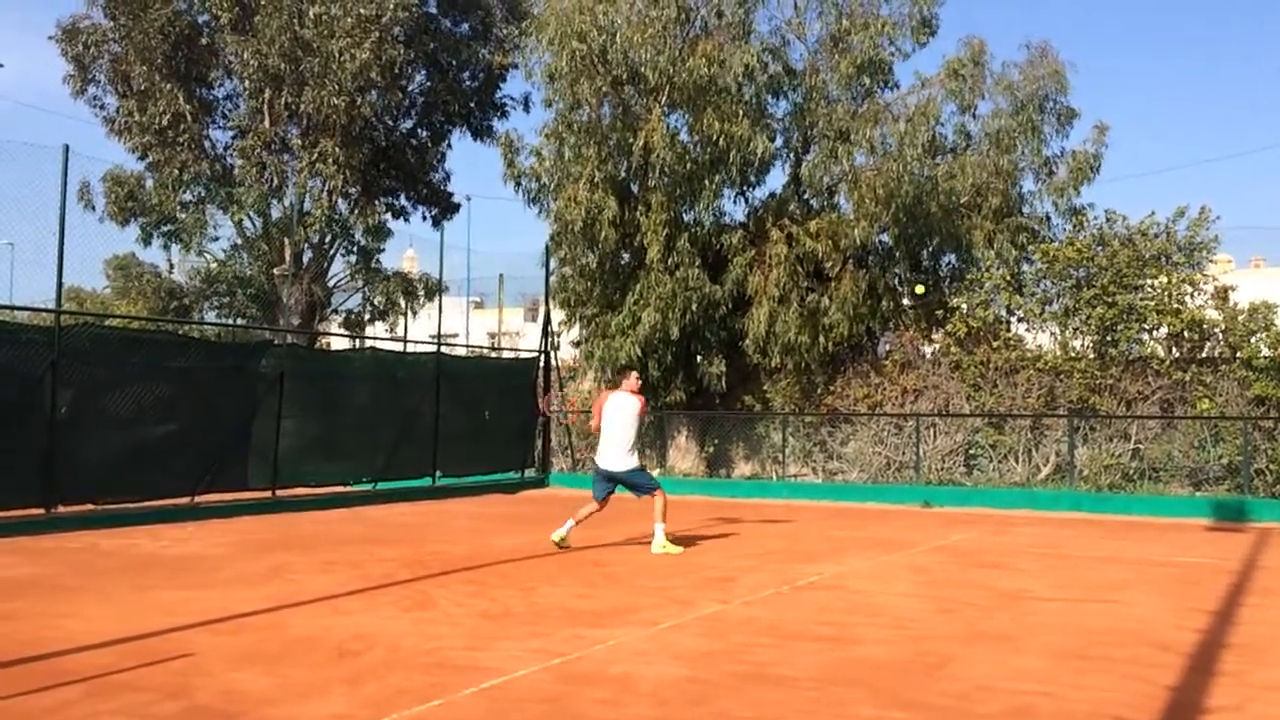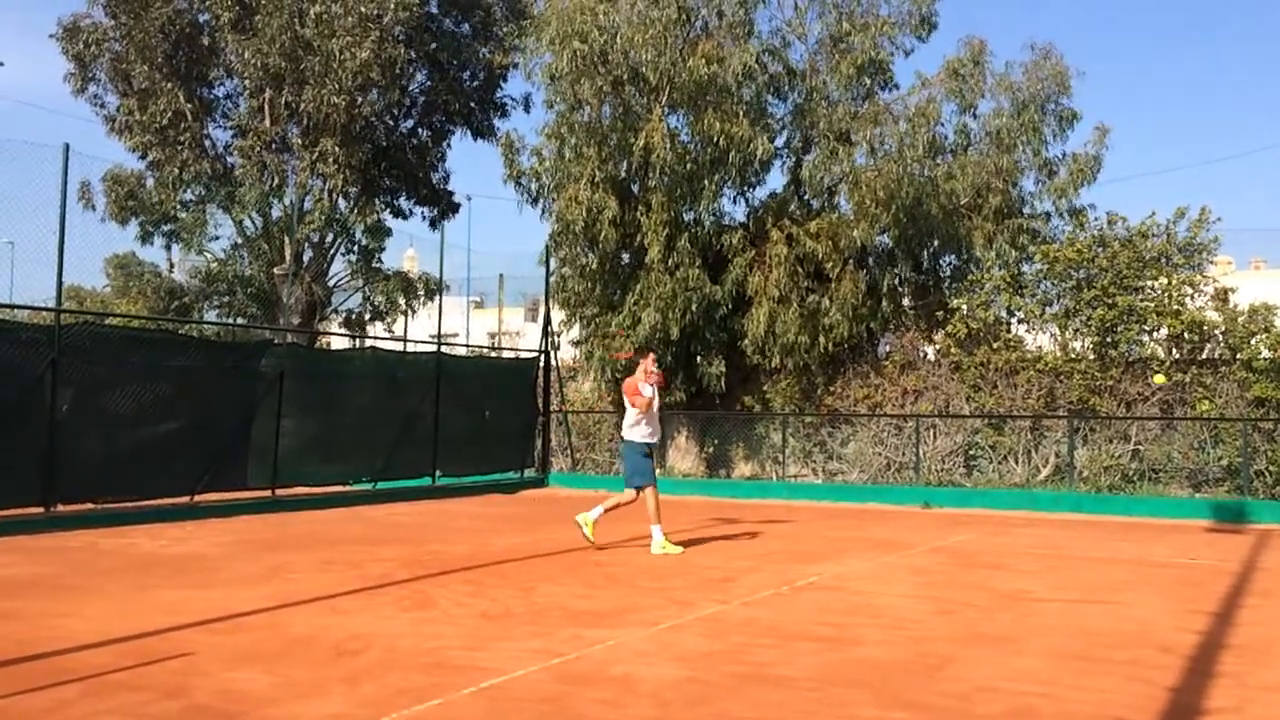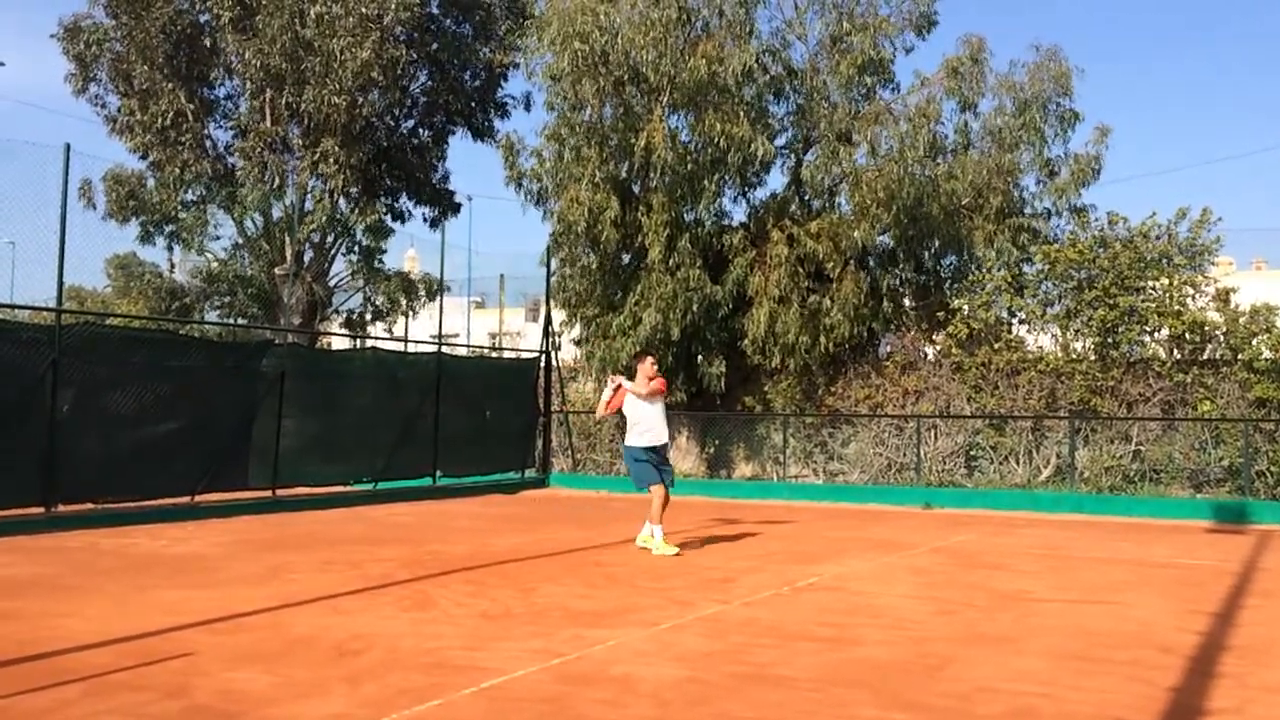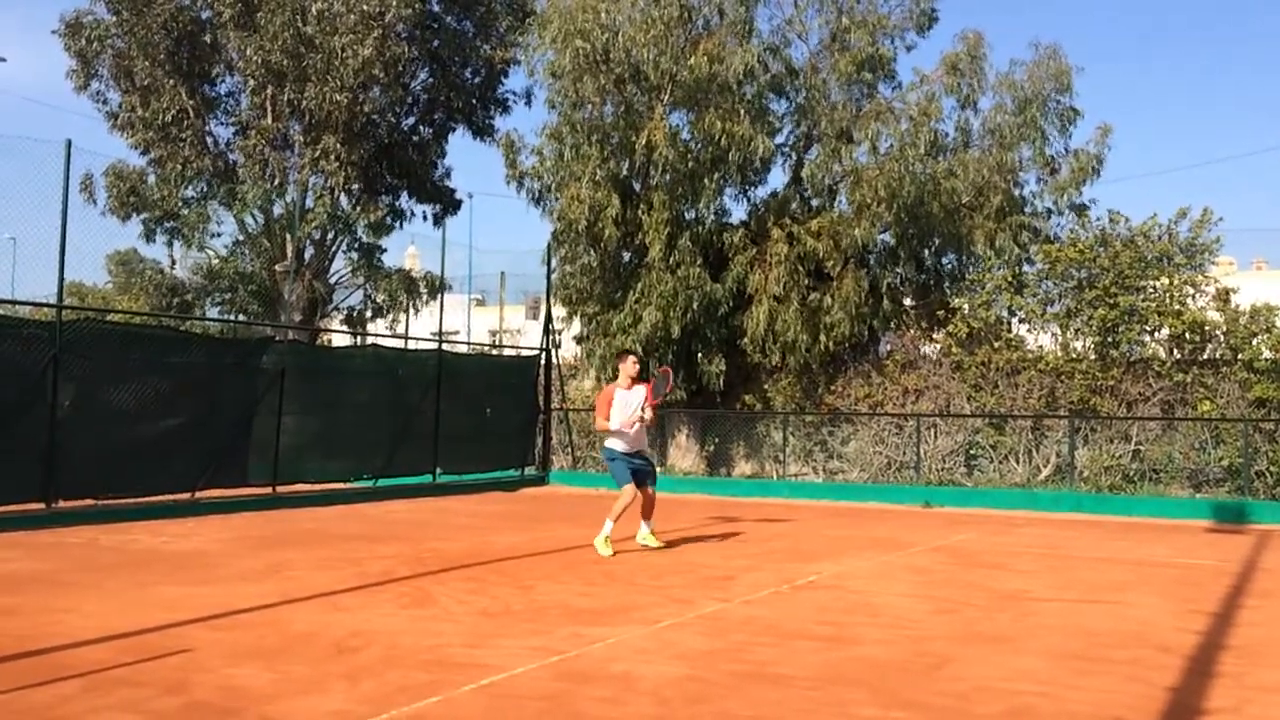
dt=0.3s
person 1, frame 1
left shoulder: (605, 397)
right shoulder: (639, 402)
left elbow: (594, 427)
left hip: (603, 462)
right hip: (625, 465)
left knee: (597, 503)
right knee: (658, 495)
left ankle: (562, 533)
right ankle: (660, 541)
person 1, frame 2
left shoulder: (652, 379)
right shoulder: (630, 385)
left elbow: (658, 377)
right elbow: (644, 407)
left wrist: (653, 373)
right wrist: (649, 385)
left hip: (647, 444)
right hip: (635, 445)
left knee: (632, 494)
right knee: (650, 491)
left ankle: (589, 517)
right ankle: (658, 541)
person 1, frame 3
left shoulder: (659, 383)
right shoulder: (622, 390)
left elbow: (644, 391)
right elbow: (600, 414)
left wrist: (624, 382)
right wrist: (609, 389)
left hip: (658, 450)
right hip: (635, 450)
left knee: (664, 496)
right knee: (658, 491)
left ankle: (645, 536)
right ankle: (659, 540)
person 1, frame 4
left shoulder: (644, 389)
right shoulder: (608, 393)
left elbow: (649, 416)
right elbow: (598, 425)
left wrist: (643, 418)
right wrist: (620, 424)
left hip: (638, 451)
right hip: (615, 451)
left knee: (649, 493)
right knee: (630, 492)
left ankle: (645, 533)
right ankle: (604, 537)
